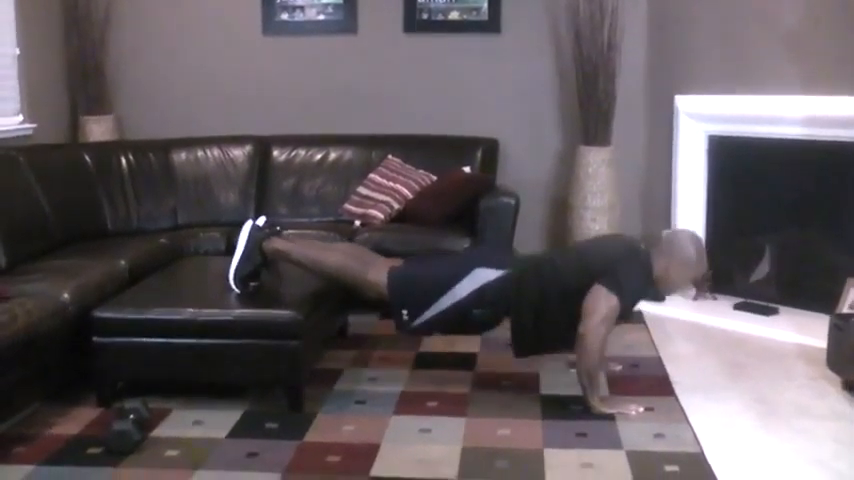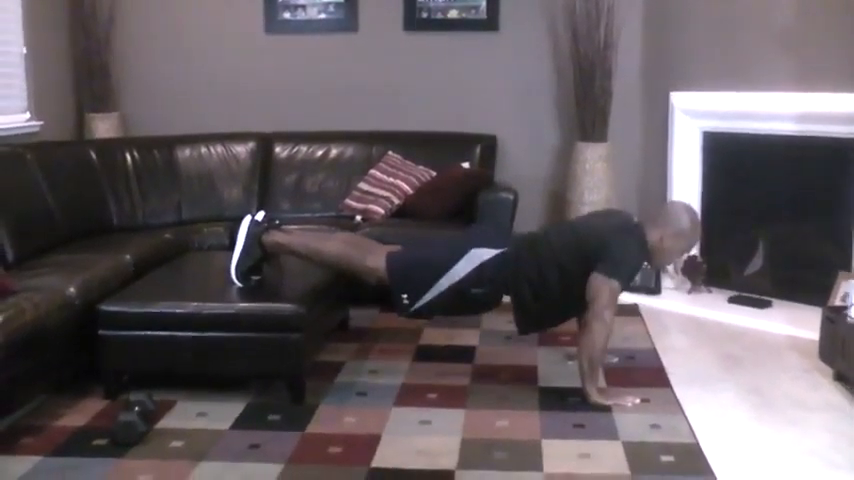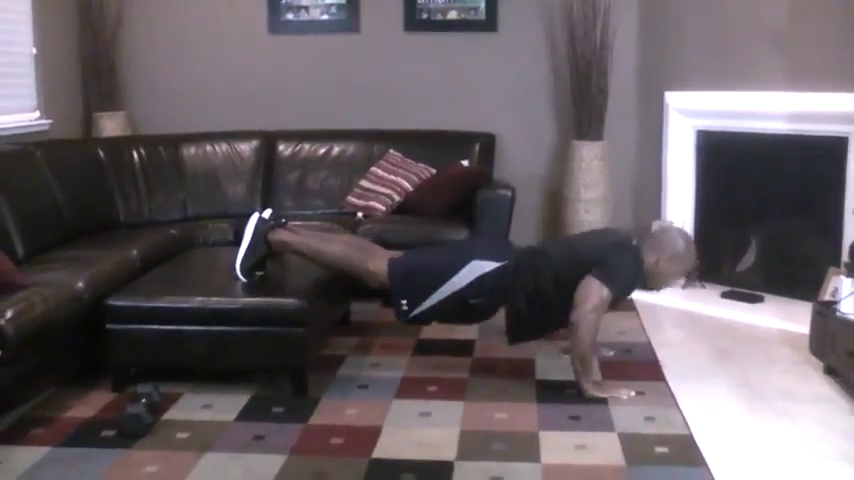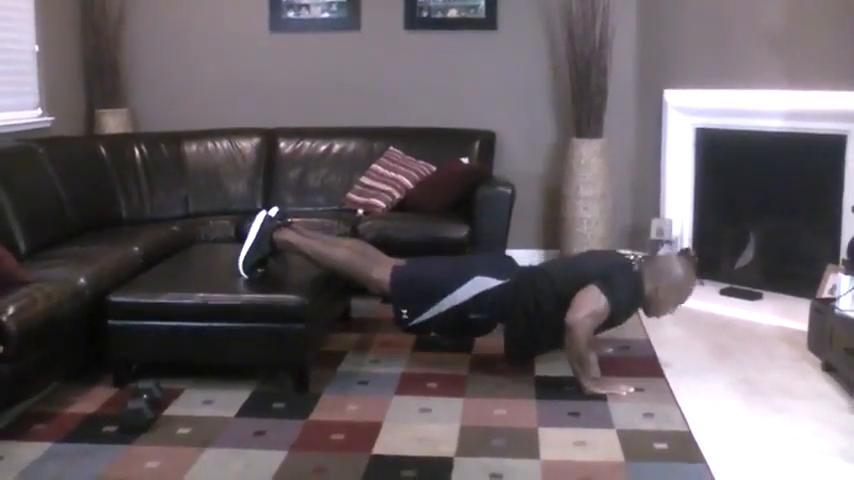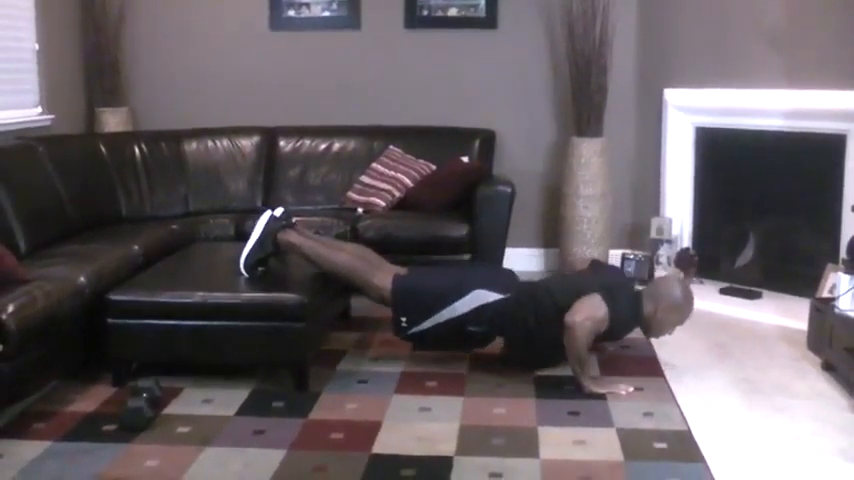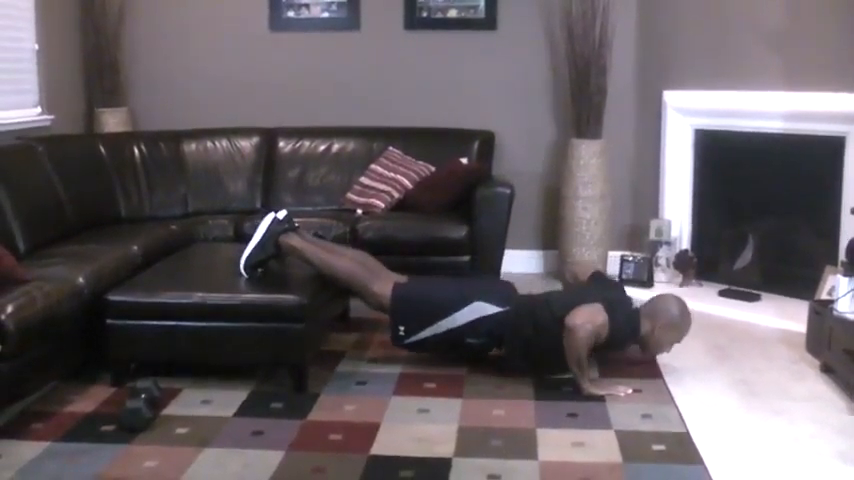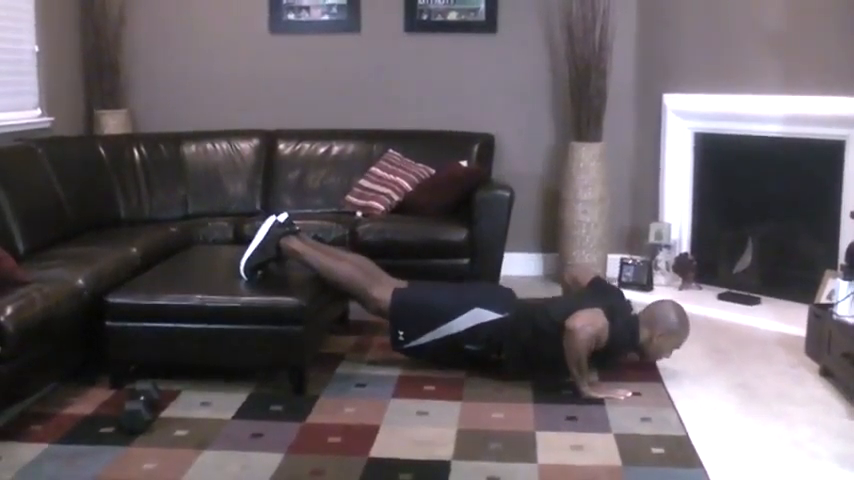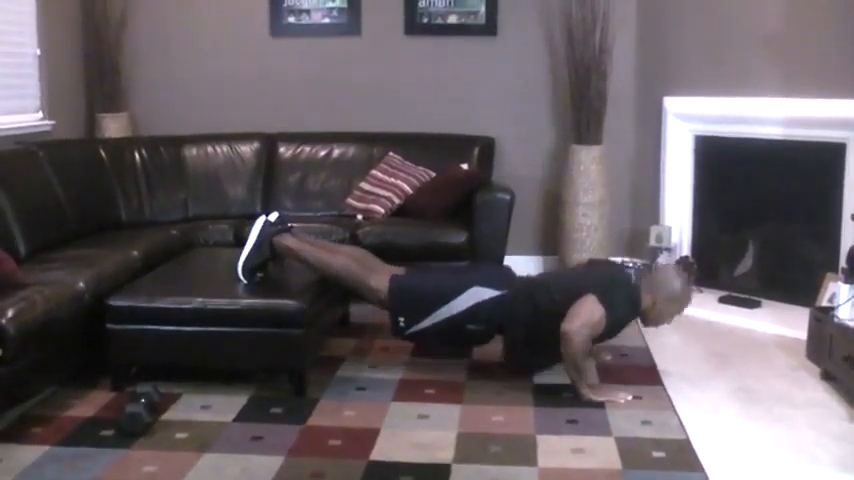
dt=0.2s
person 1, frame 1
left shoulder: (629, 253)
right shoulder: (633, 274)
right elbow: (590, 329)
left wrist: (591, 357)
right wrist: (597, 398)
left hip: (498, 272)
right hip: (492, 286)
left knee: (383, 269)
right knee: (377, 279)
left ankle: (271, 237)
right ankle: (268, 245)
person 1, frame 2
left shoulder: (622, 228)
right shoulder: (627, 247)
right elbow: (599, 316)
left wrist: (589, 347)
right wrist: (594, 389)
left hip: (494, 254)
right hip: (488, 267)
left knee: (378, 254)
right knee: (374, 266)
left ankle: (269, 232)
right ankle: (266, 240)
person 1, frame 3
left shoulder: (619, 246)
right shoulder: (624, 264)
right elbow: (584, 315)
left wrist: (584, 345)
right wrist: (590, 382)
left hip: (494, 263)
right hip: (488, 277)
left knee: (382, 259)
right knee: (377, 270)
left ankle: (276, 228)
right ankle: (272, 236)
person 1, frame 4
left shoulder: (620, 267)
right shoulder: (624, 289)
right elbow: (577, 319)
left wrist: (584, 340)
right wrist: (589, 380)
left hip: (496, 278)
right hip: (489, 292)
left knee: (385, 268)
right knee: (380, 278)
left ankle: (281, 227)
right ankle: (278, 236)
person 1, frame 5
left shoulder: (618, 283)
right shoulder: (624, 308)
left elbow: (581, 266)
right elbow: (576, 321)
left wrist: (589, 336)
right wrist: (588, 379)
left hip: (495, 289)
right hip: (490, 306)
left knee: (387, 275)
right knee: (382, 285)
left ankle: (286, 229)
right ankle: (280, 236)
person 1, frame 6
left shoulder: (616, 299)
right shoulder: (622, 322)
left elbow: (579, 272)
right elbow: (578, 325)
right wrist: (587, 381)
left hip: (496, 302)
right hip: (489, 321)
left knee: (388, 284)
right knee: (382, 293)
left ankle: (289, 232)
right ankle: (284, 240)
person 1, frame 7
left shoulder: (615, 303)
right shoulder: (621, 329)
left elbow: (578, 273)
right elbow: (578, 328)
right wrist: (586, 384)
left hip: (494, 307)
right hip: (488, 327)
left knee: (387, 289)
right knee: (381, 298)
left ankle: (289, 236)
right ankle: (285, 242)
person 1, frame 8
left shoulder: (618, 278)
right shoulder: (621, 299)
right elbow: (573, 330)
right wrist: (586, 386)
left hip: (496, 289)
right hip: (488, 305)
left knee: (385, 276)
right knee: (379, 286)
left ankle: (284, 234)
right ankle: (278, 241)
